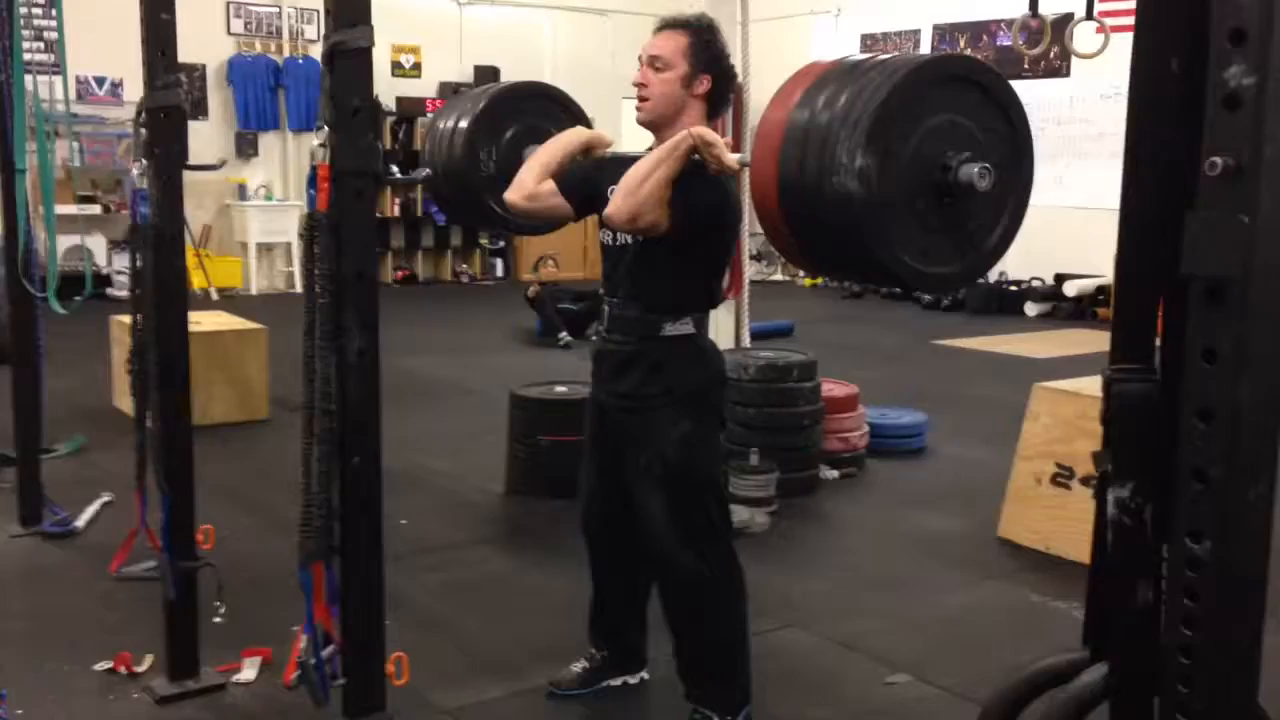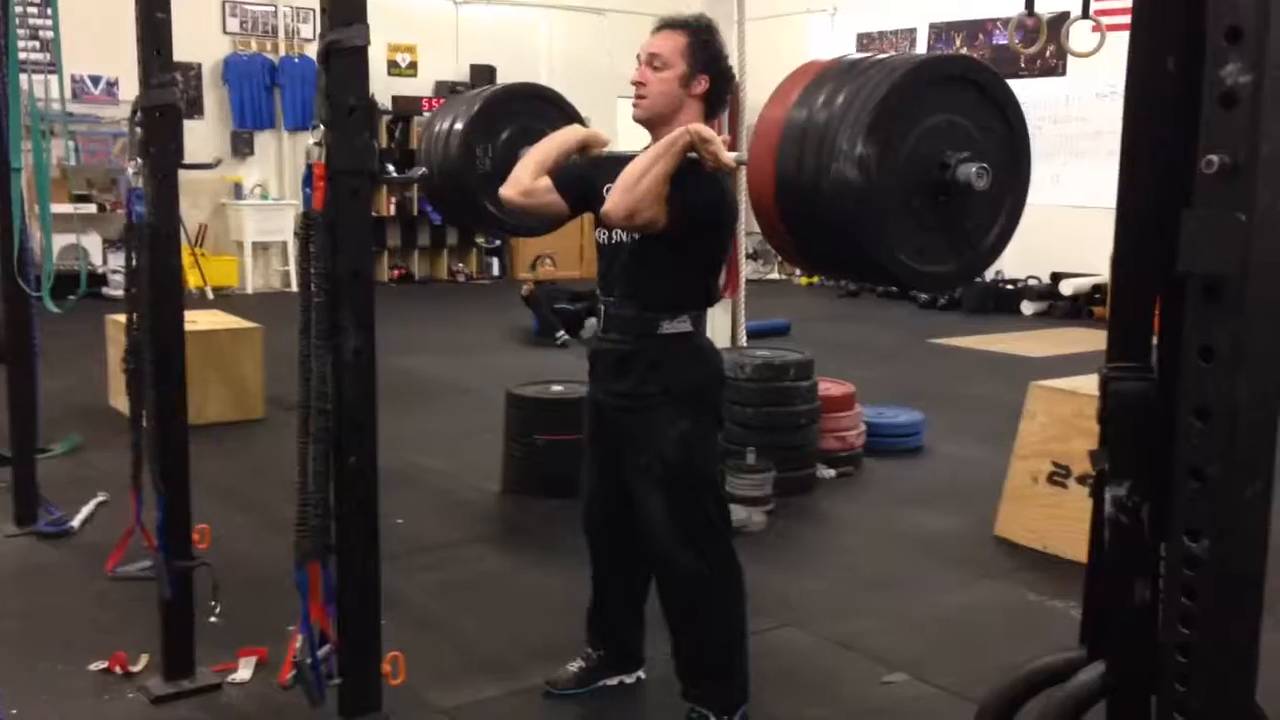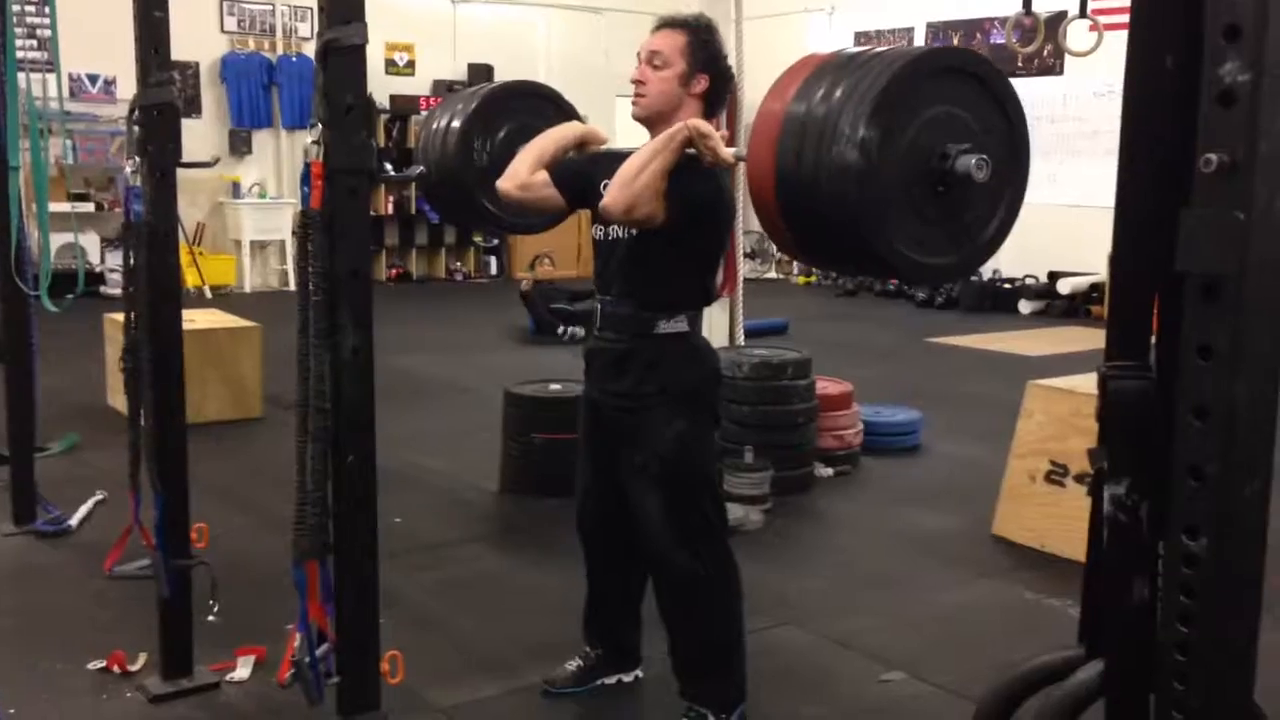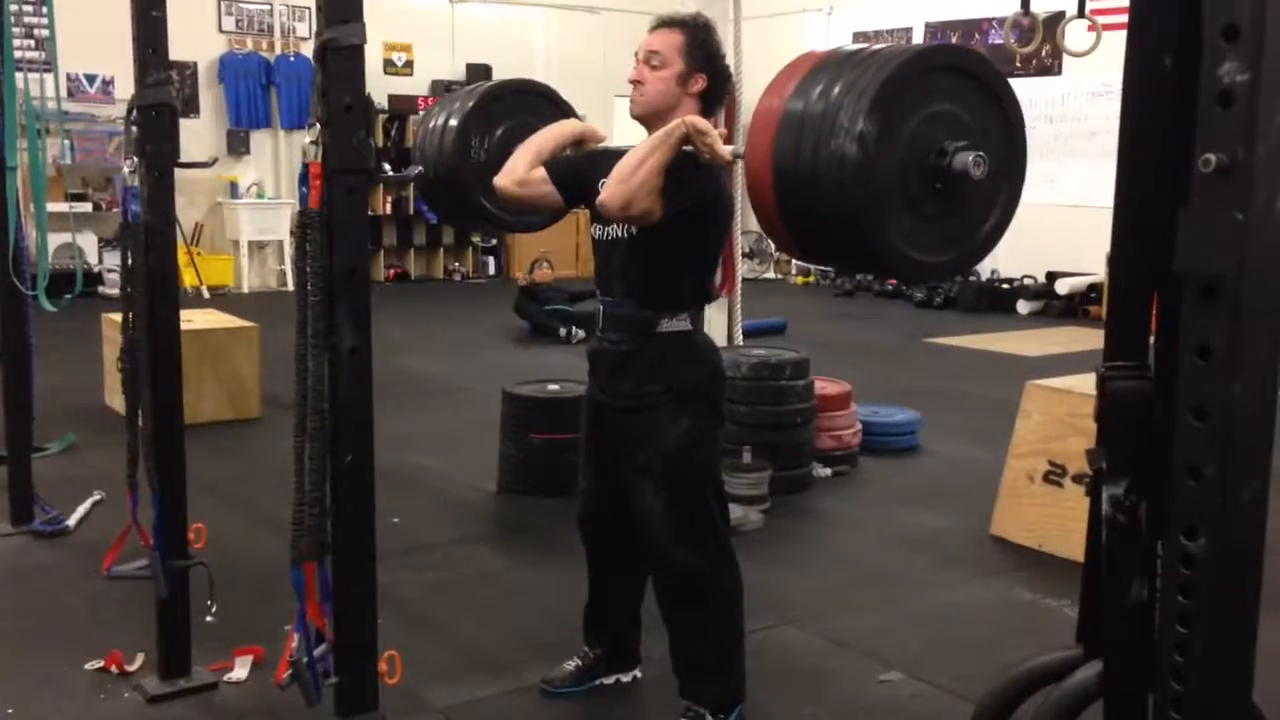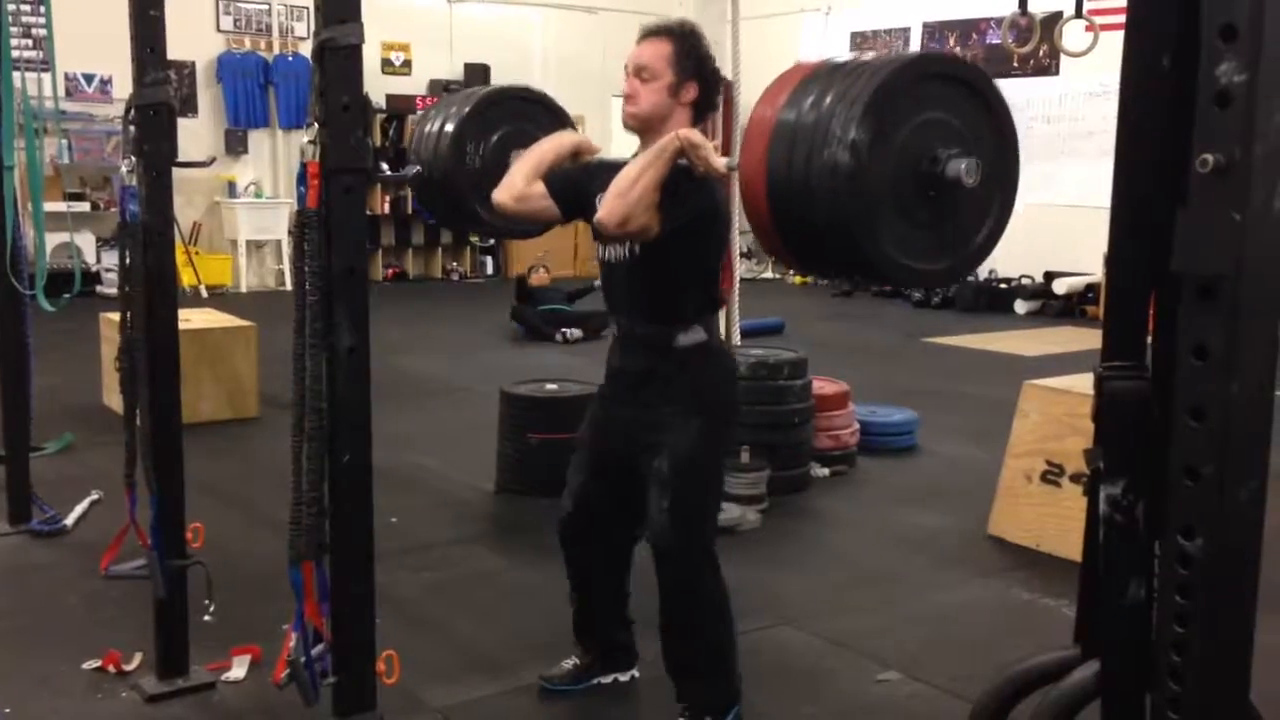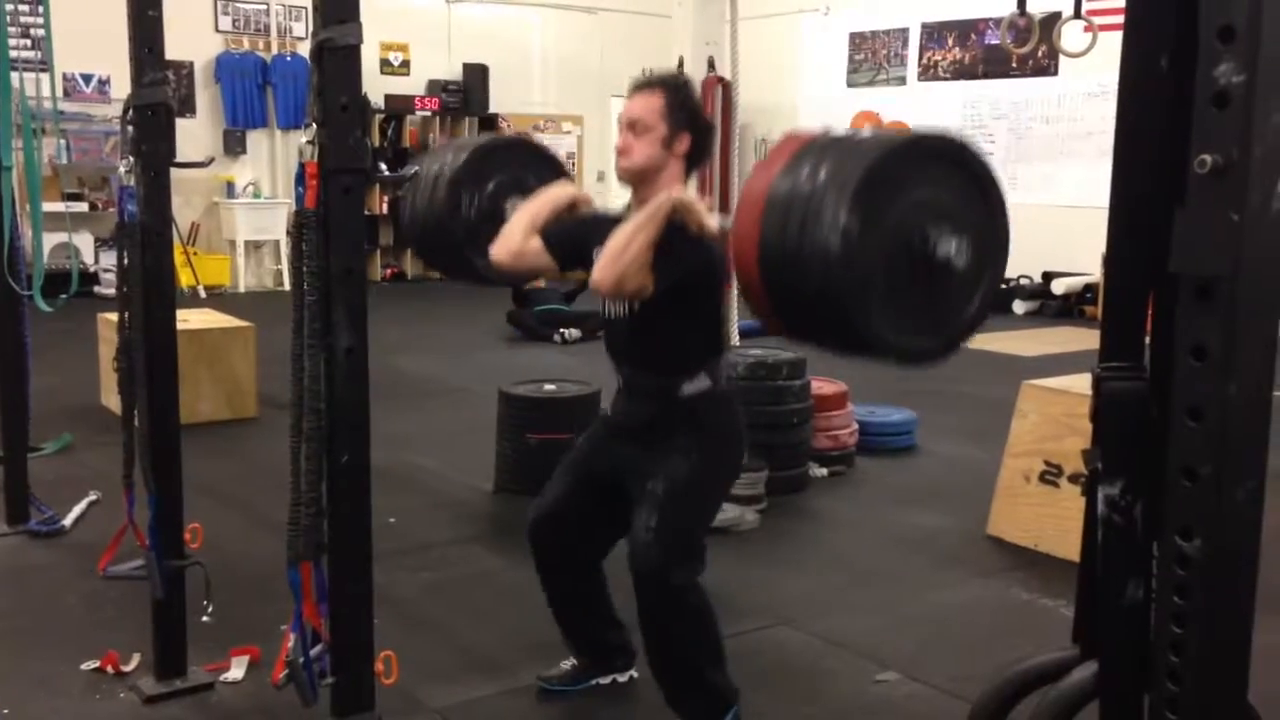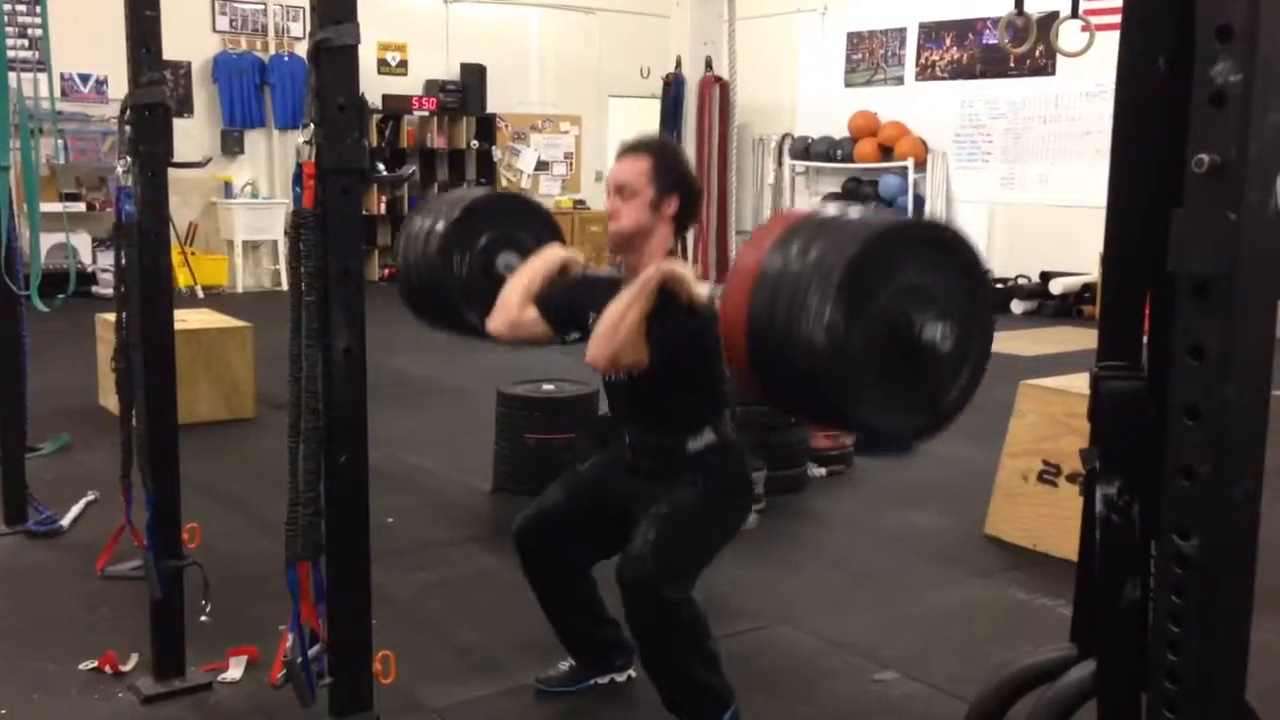
dt=0.2s
person 1, frame 1
left shoulder: (703, 180)
right shoulder: (624, 167)
left elbow: (625, 214)
right elbow: (523, 196)
left wrist: (684, 142)
right wrist: (576, 137)
left hip: (674, 377)
right hip: (616, 368)
left knee: (688, 546)
right knee: (608, 526)
right ankle: (617, 655)
person 1, frame 2
left shoulder: (700, 179)
right shoulder: (619, 166)
left elbow: (623, 211)
right elbow: (518, 191)
left wrist: (681, 141)
right wrist: (571, 136)
left hip: (673, 377)
right hip: (614, 368)
left knee: (688, 546)
right knee: (610, 526)
right ankle: (614, 654)
person 1, frame 3
left shoulder: (698, 175)
right shoulder: (618, 161)
left elbow: (621, 205)
right elbow: (515, 185)
left wrist: (678, 135)
right wrist: (569, 132)
left hip: (668, 374)
right hip: (609, 367)
left knee: (684, 545)
right knee: (604, 525)
right ankle: (611, 652)
person 1, frame 4
left shoulder: (696, 173)
right shoulder: (614, 160)
left elbow: (618, 200)
right elbow: (511, 182)
left wrist: (675, 134)
right wrist: (568, 130)
left hip: (673, 374)
right hip: (612, 366)
left knee: (685, 543)
right knee: (604, 524)
right ankle: (611, 653)
person 1, frame 5
left shoulder: (692, 184)
right shoulder: (610, 173)
left elbow: (614, 219)
right elbow: (509, 196)
left wrist: (671, 147)
right wrist: (563, 142)
left hip: (688, 383)
right hip: (628, 375)
left knee: (678, 544)
right knee: (586, 522)
right ankle: (607, 655)
person 1, frame 6
left shoulder: (687, 236)
right shoulder: (607, 227)
left elbow: (607, 279)
right elbow: (506, 252)
left wrist: (664, 207)
right wrist: (558, 194)
left hip: (693, 427)
right hip: (631, 414)
left knee: (658, 562)
right knee: (554, 527)
right ankle: (603, 657)
person 1, frame 7
left shoulder: (680, 301)
right shoulder: (599, 290)
left elbow: (603, 356)
right elbow: (503, 323)
left wrist: (656, 278)
right wrist: (550, 259)
left hip: (701, 474)
right hip: (633, 460)
left knee: (647, 573)
right knee: (540, 533)
right ankle: (602, 655)
